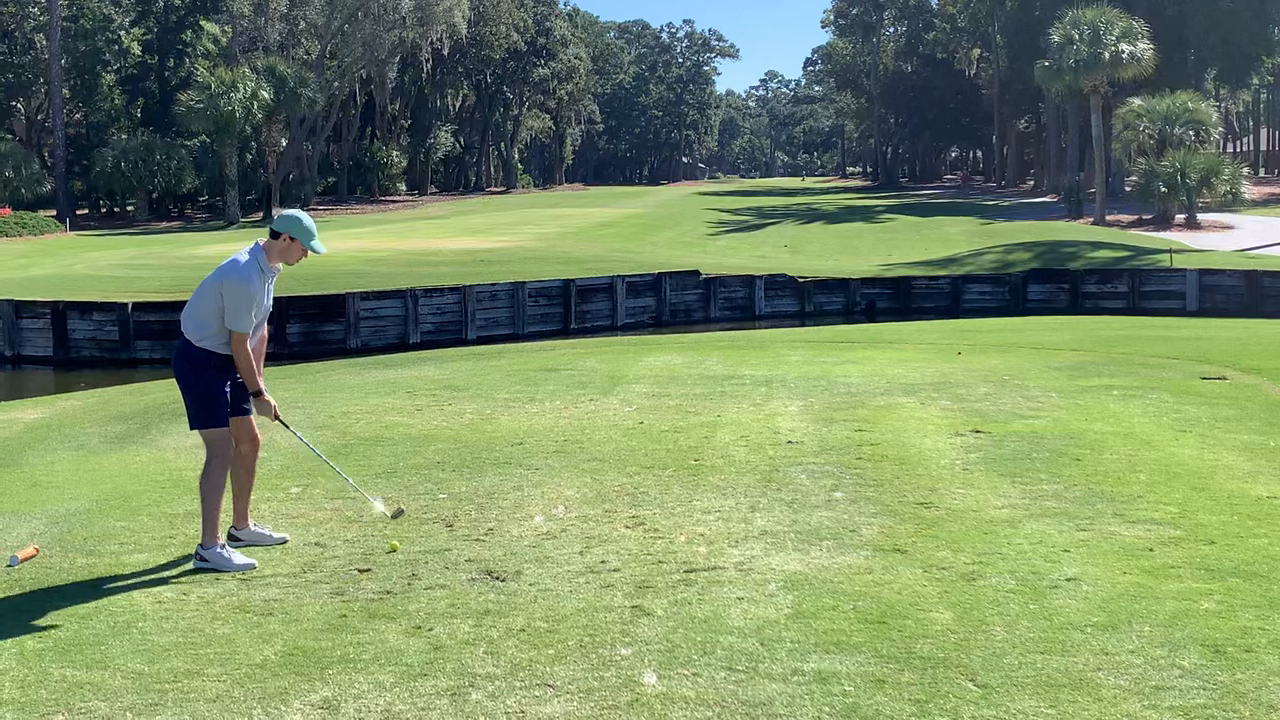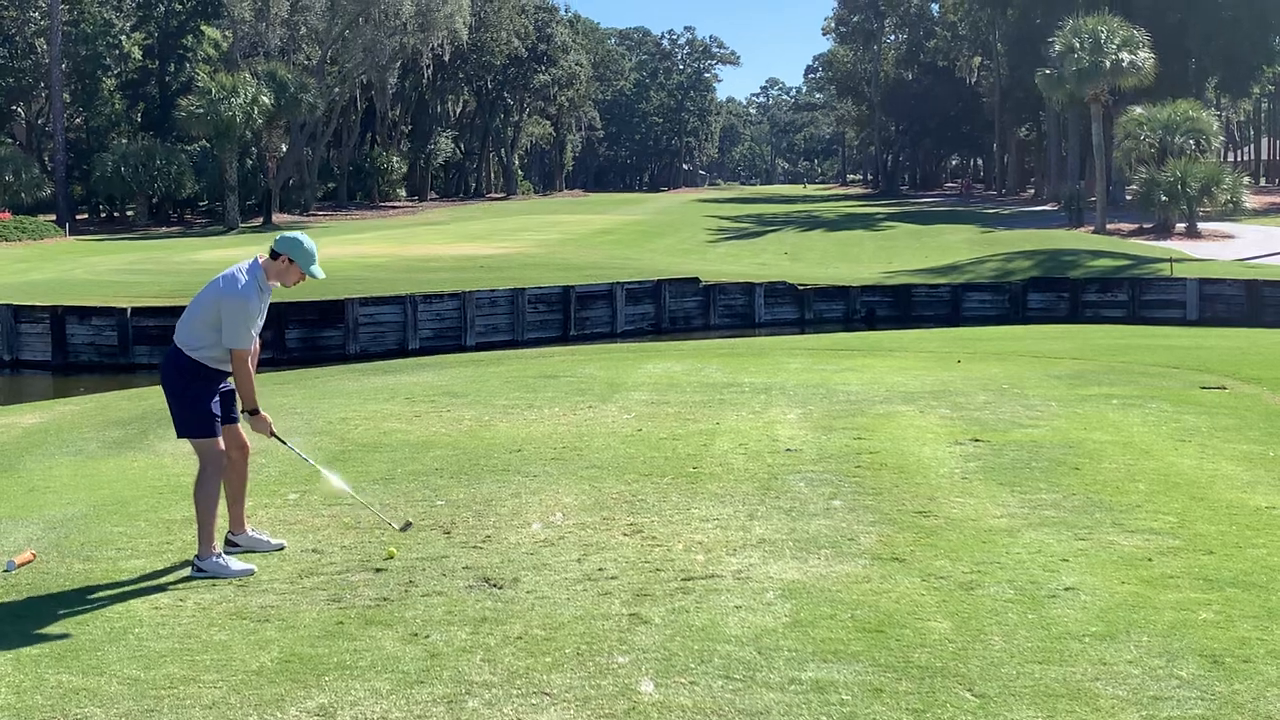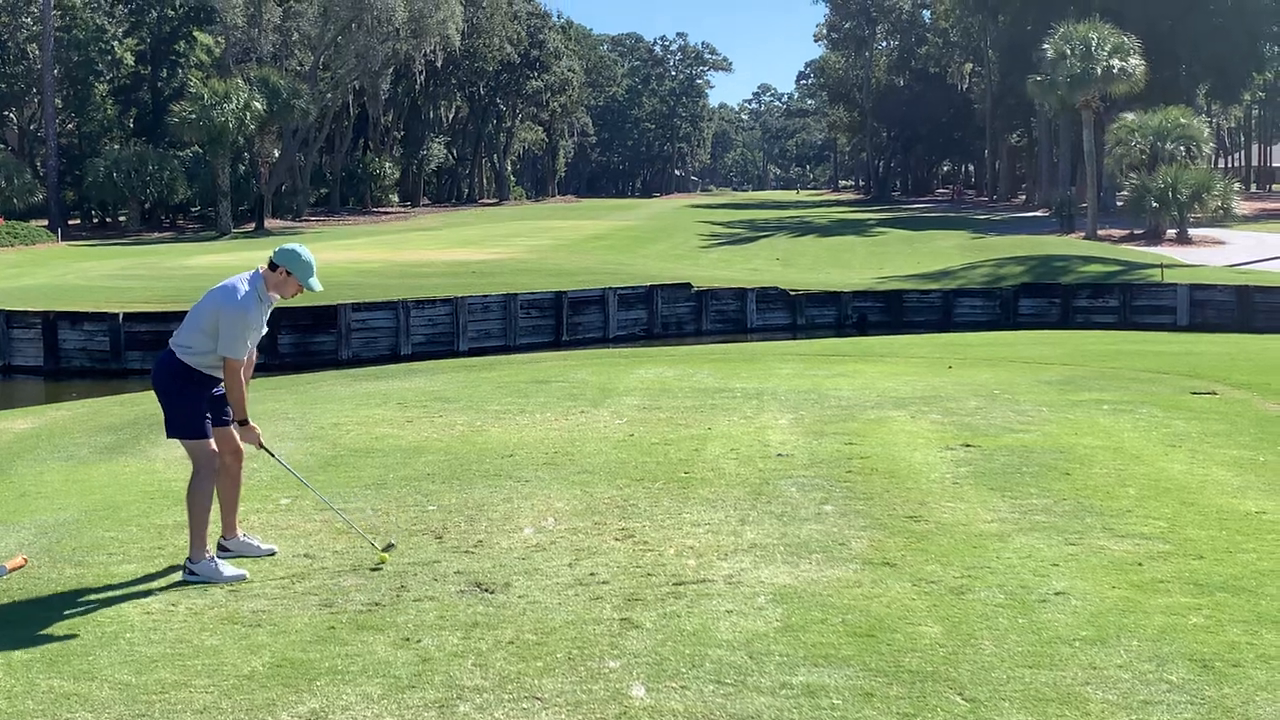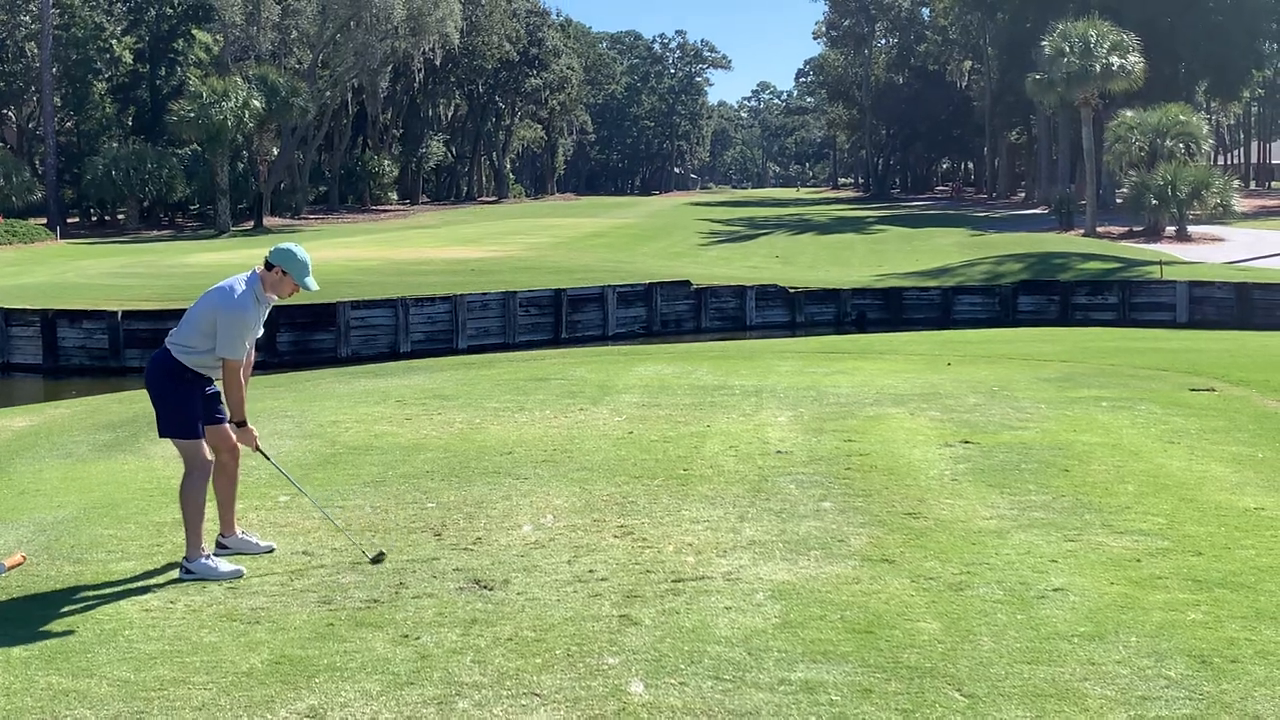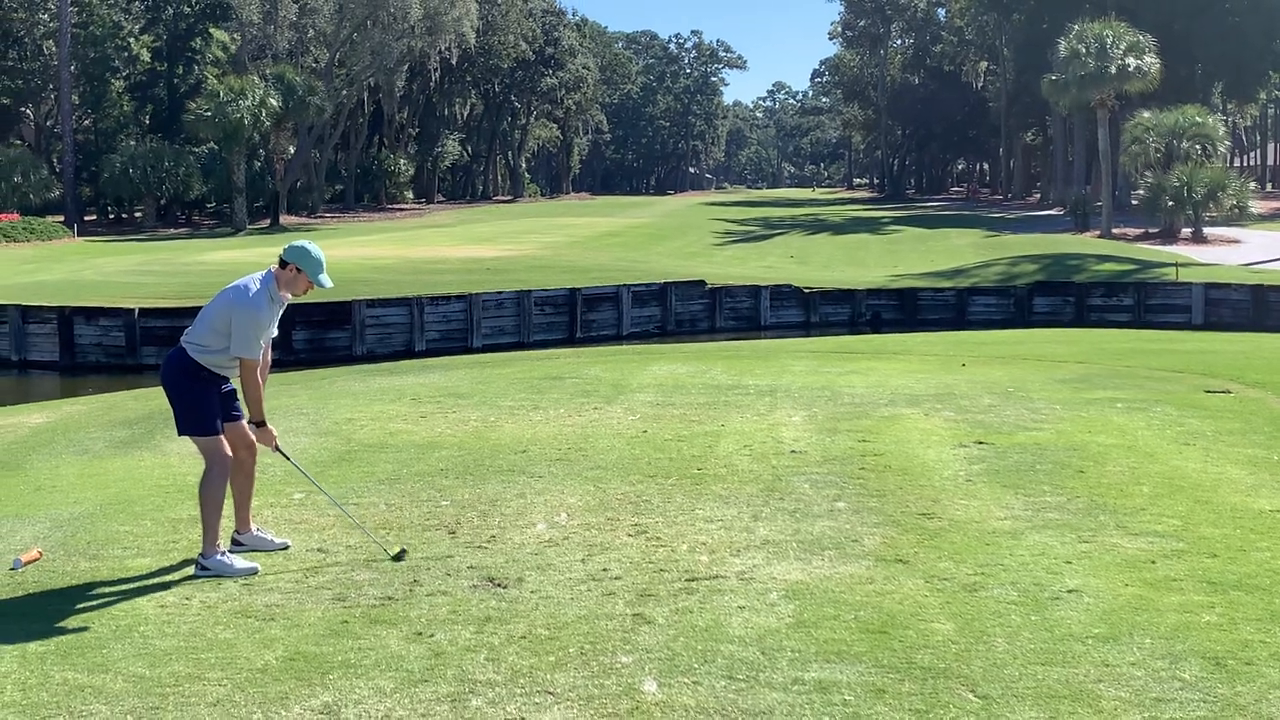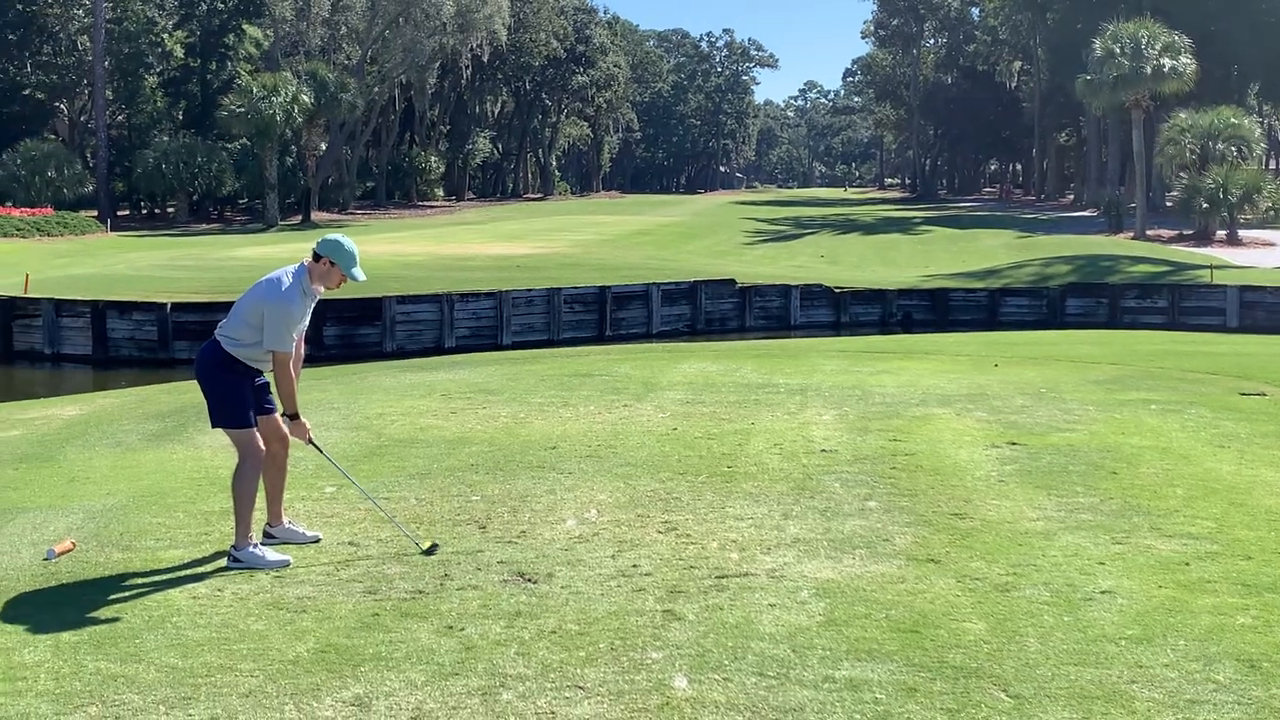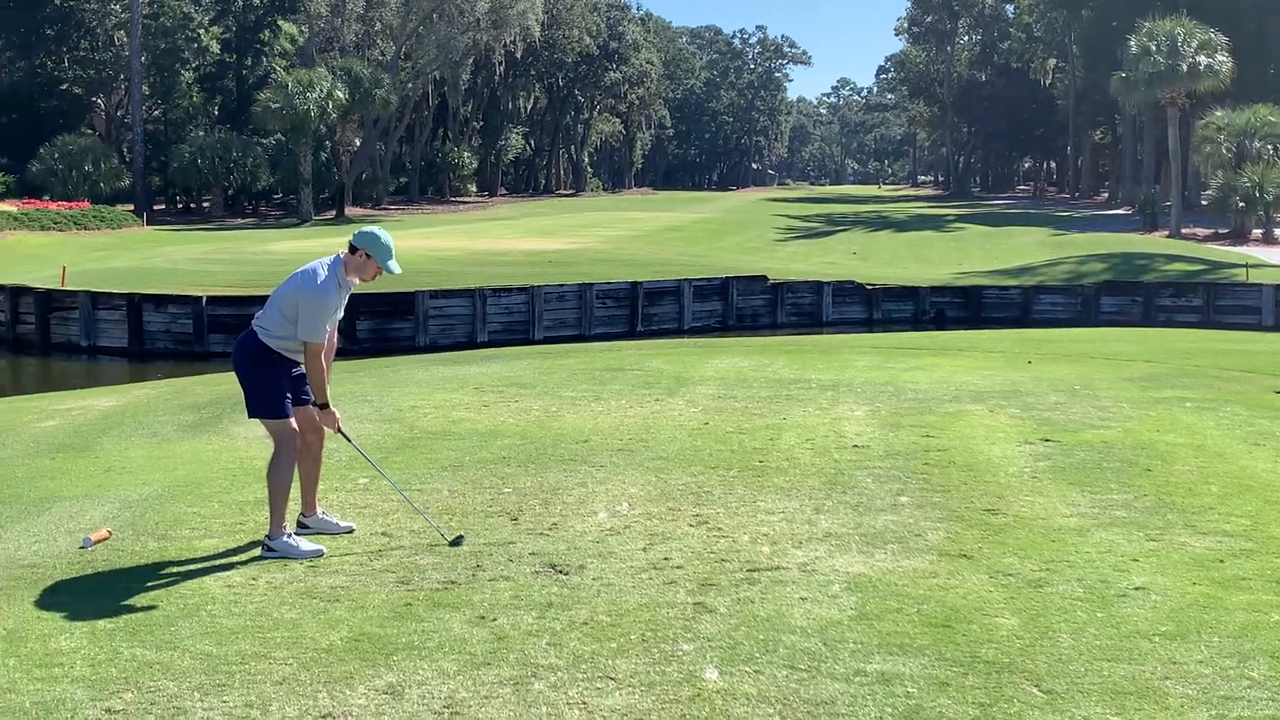
dt=0.4s
person 1, frame 1
left shoulder: (268, 268)
right shoulder: (244, 276)
left elbow: (259, 329)
right elbow: (239, 344)
left wrist: (259, 381)
right wrist: (258, 394)
left hip: (225, 360)
right hip: (200, 361)
left knee: (249, 442)
right knee: (222, 451)
left ankle: (241, 527)
right ankle: (210, 546)
person 1, frame 2
left shoulder: (260, 280)
right shoulder: (243, 294)
left elbow: (252, 345)
right elbow: (241, 362)
left wrist: (248, 401)
right wrist: (254, 412)
left hip: (211, 370)
right hip: (188, 371)
left knee: (238, 449)
right knee: (215, 459)
left ankle: (238, 532)
right ankle: (206, 557)
person 1, frame 3
left shoulder: (262, 293)
right shoulder: (241, 303)
left elbow: (249, 356)
right elbow: (233, 370)
left wrist: (238, 409)
right wrist: (244, 422)
left hip: (204, 375)
right hip: (179, 375)
left knee: (232, 453)
right knee: (207, 462)
left ankle: (230, 537)
right ankle: (197, 559)
person 1, frame 4
left shoulder: (260, 295)
right shoulder: (239, 305)
left elbow: (247, 356)
right elbow: (232, 372)
left wrist: (237, 414)
right wrist: (241, 423)
left hip: (197, 375)
right hip: (172, 375)
left knee: (228, 451)
right knee: (200, 462)
left ankle: (229, 535)
right ankle: (194, 558)
person 1, frame 5
left shoulder: (275, 294)
right shoulder: (254, 303)
left elbow: (264, 355)
right elbow: (249, 372)
left wrist: (256, 416)
right wrist: (260, 423)
left hip: (212, 373)
right hip: (187, 373)
left knee: (246, 448)
right knee: (220, 460)
left ankle: (244, 532)
right ankle: (210, 555)
person 1, frame 6
left shoulder: (308, 287)
right shoulder: (285, 297)
left elbow: (297, 347)
right elbow: (282, 365)
left wrist: (290, 409)
right wrist: (294, 416)
left hip: (246, 367)
right hip: (222, 366)
left knee: (279, 441)
right knee: (253, 452)
left ankle: (276, 524)
right ankle: (242, 547)
person 1, frame 7
left shoulder: (343, 278)
right shoulder: (321, 288)
left elbow: (330, 338)
right elbow: (314, 355)
left wrist: (323, 392)
right wrist: (324, 405)
left hip: (283, 357)
right hip: (259, 356)
left knee: (313, 432)
right knee: (289, 441)
left ankle: (310, 514)
right ankle: (276, 536)
